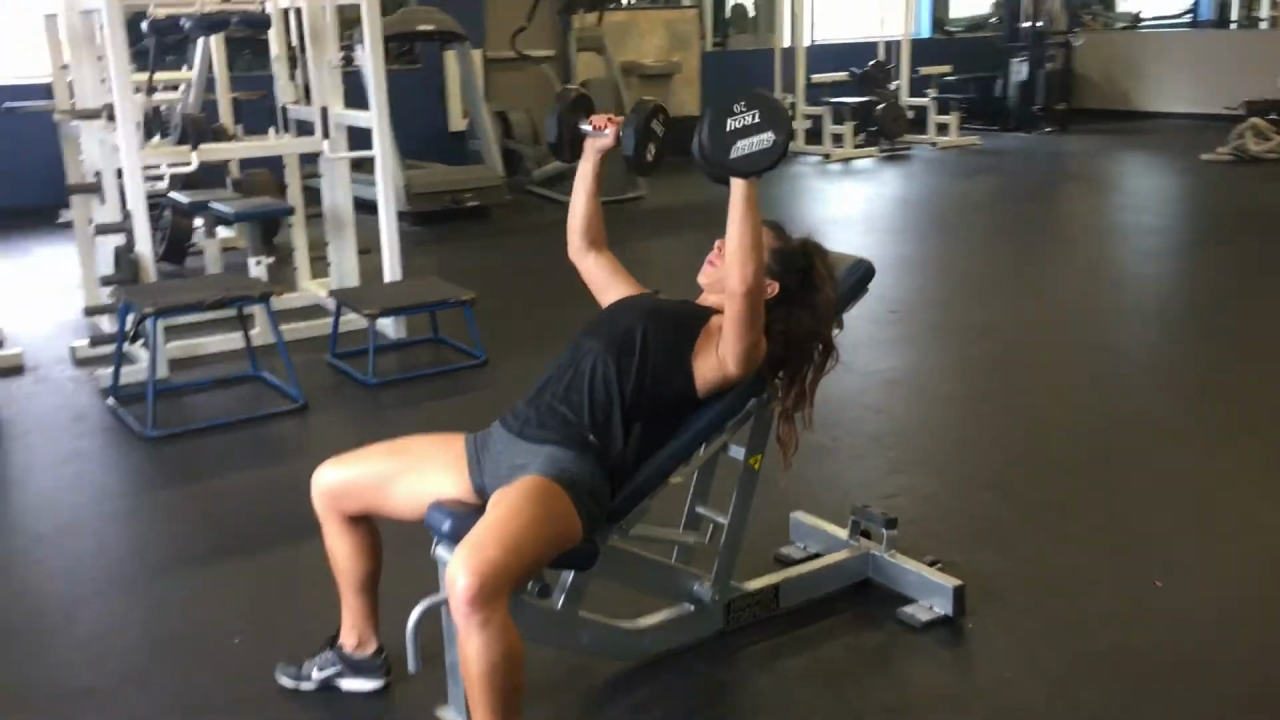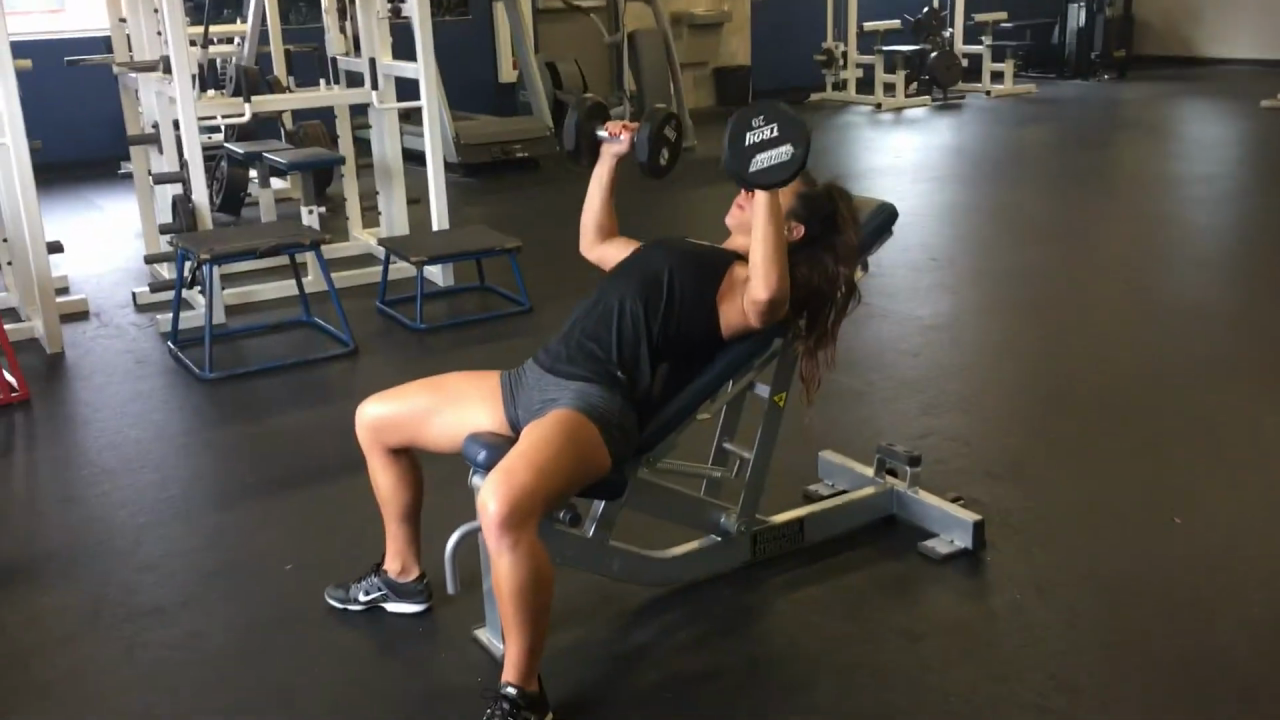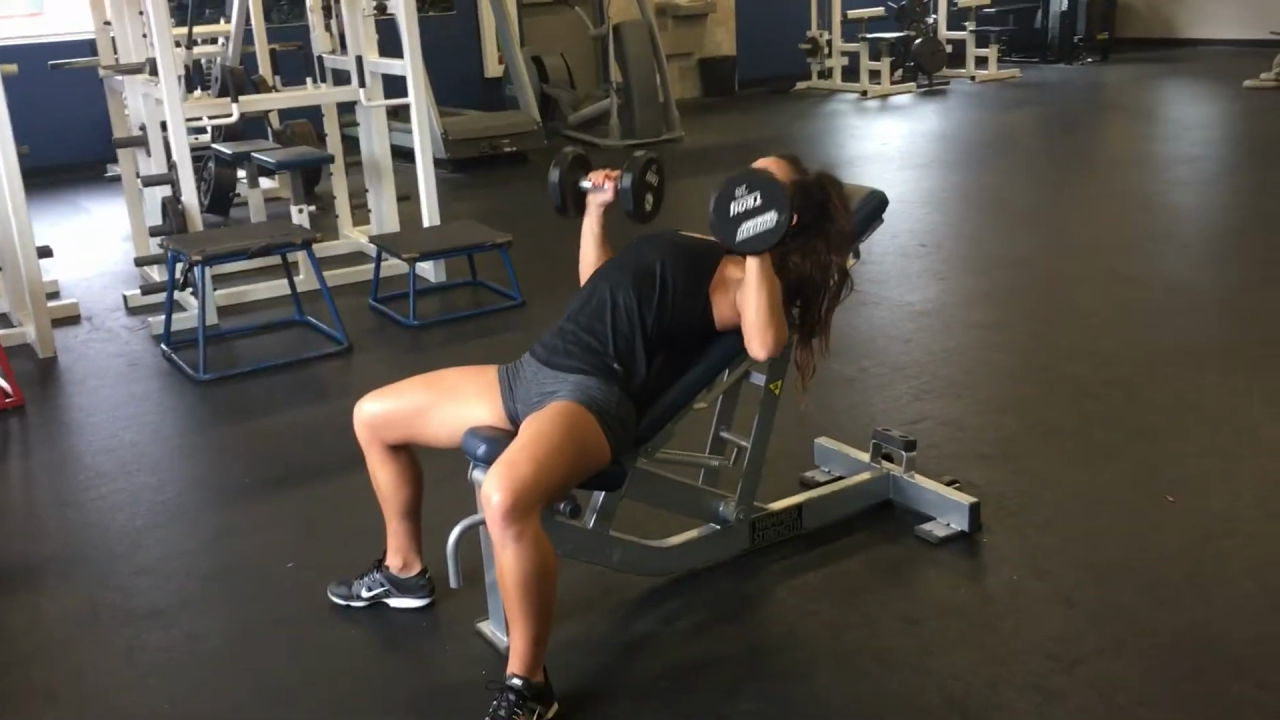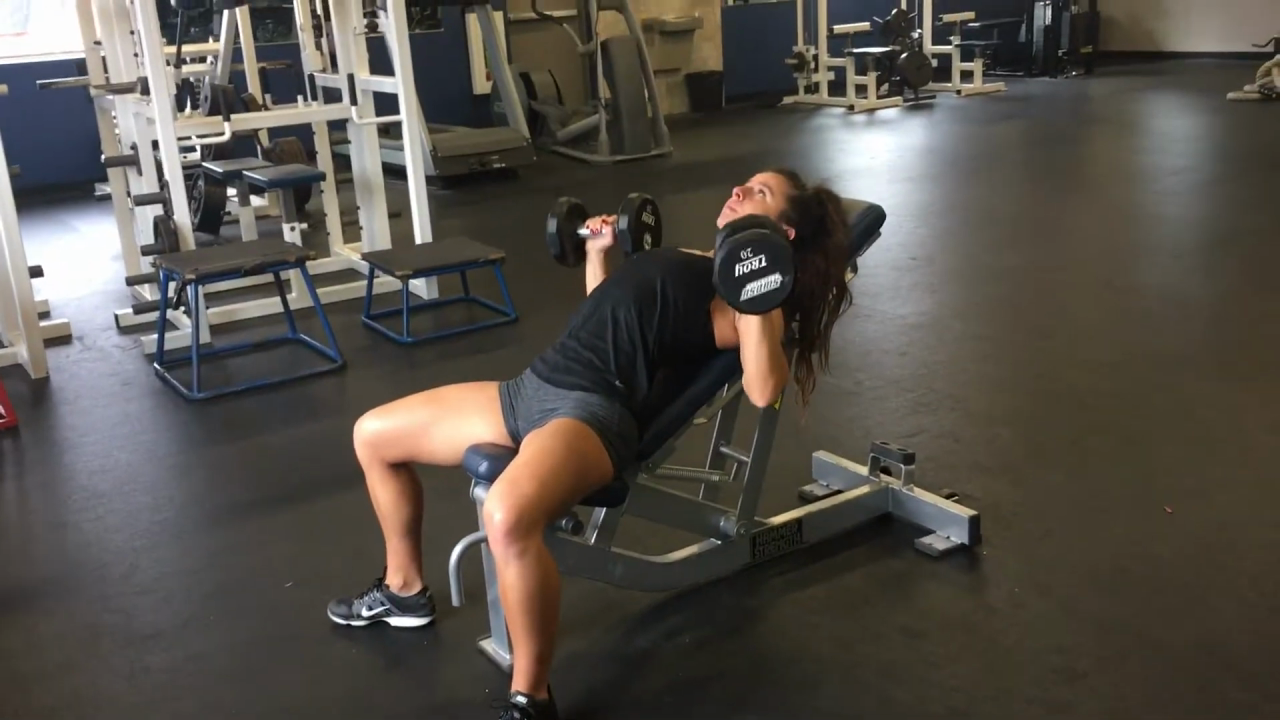
dt=0.4s
person 1, frame 1
left shoulder: (733, 345)
right shoulder: (655, 306)
left elbow: (743, 286)
right elbow: (584, 247)
left wrist: (742, 176)
right wrist: (593, 154)
left hip: (566, 467)
right hip: (503, 441)
left knee: (473, 584)
right knee: (333, 487)
right ankle: (359, 650)
person 1, frame 2
left shoulder: (749, 282)
right shoulder: (692, 254)
left elbow: (769, 296)
right elbow: (595, 241)
left wrist: (768, 187)
right wrist: (609, 157)
left hip: (596, 400)
right hip: (536, 377)
left knee: (503, 506)
right knee: (374, 419)
right ankle: (403, 574)
person 1, frame 3
left shoulder: (748, 272)
right shoulder: (689, 247)
left elbow: (764, 345)
right wrist: (595, 209)
left hip: (595, 391)
right hip: (533, 369)
left knee: (505, 498)
right knee: (373, 416)
right ankle: (404, 570)
person 1, frame 4
right shoulder: (685, 259)
left elbow: (764, 388)
right wrist: (596, 249)
left hip: (597, 410)
right hip: (535, 385)
left knee: (508, 516)
right knee: (373, 435)
right ankle: (405, 589)
